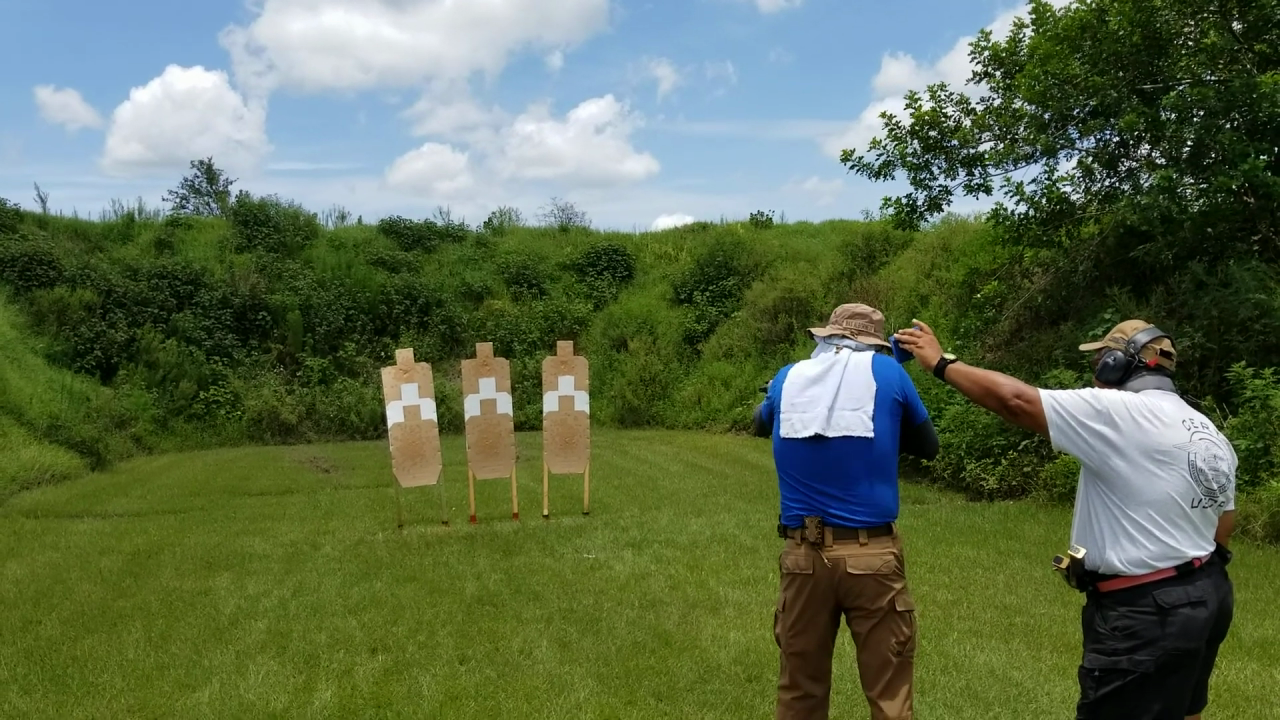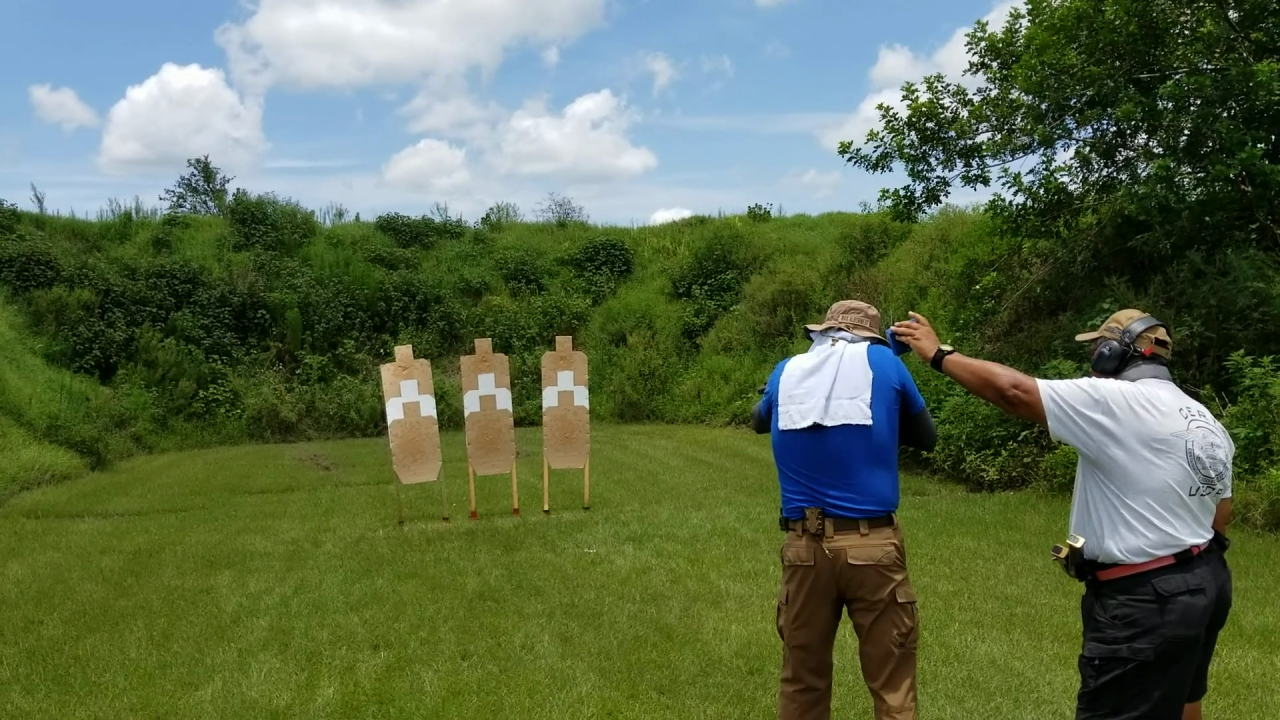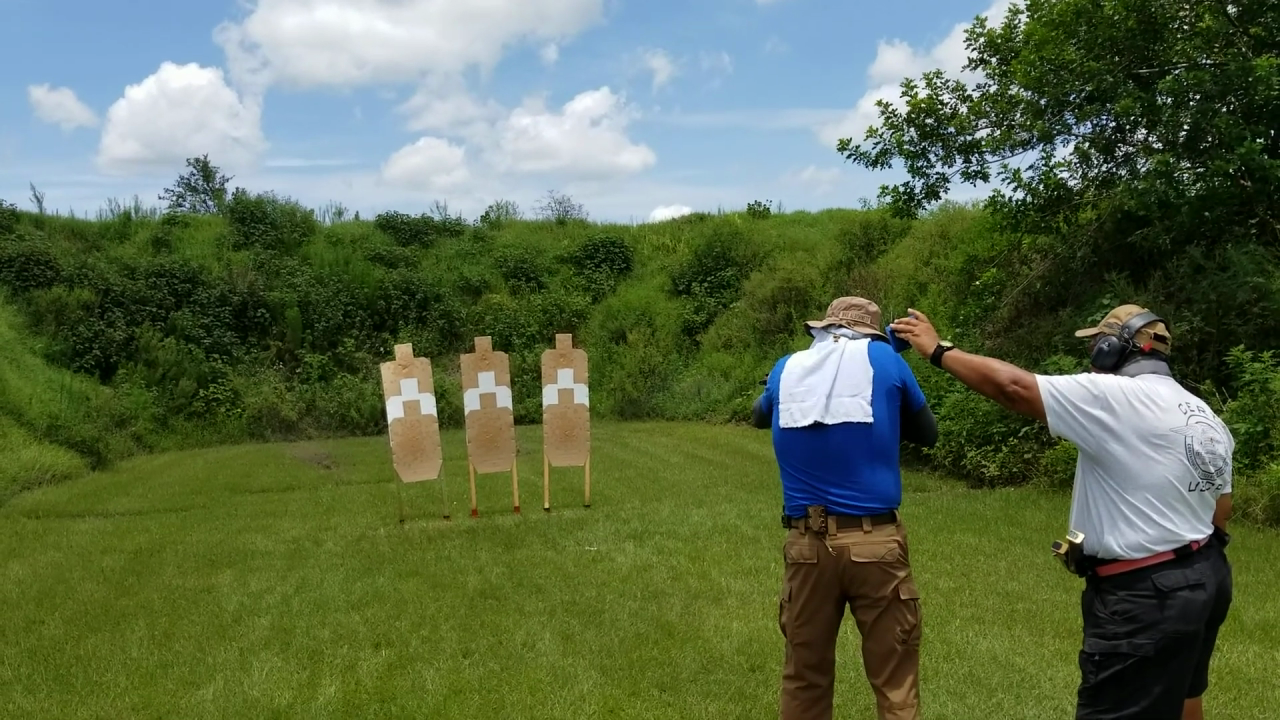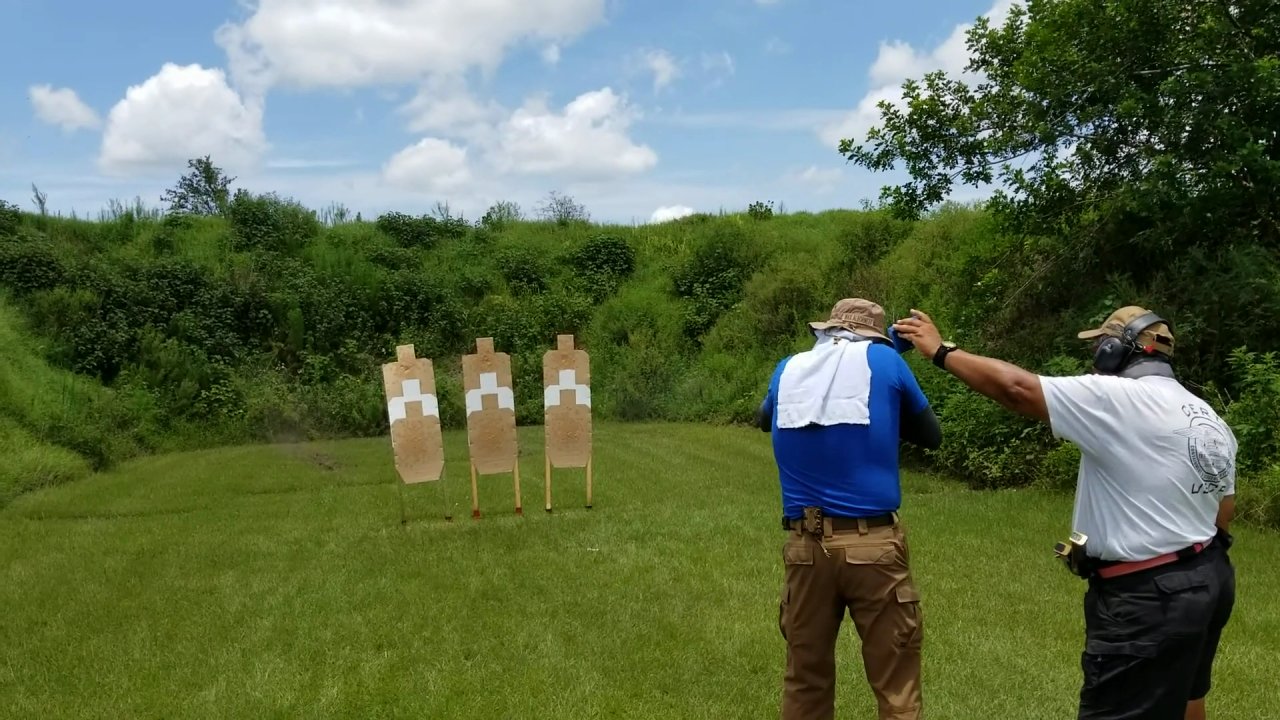
dt=0.4s
person 1, frame 1
left shoulder: (788, 378)
right shoulder: (885, 372)
left elbow: (760, 424)
right elbow: (928, 447)
left hip: (803, 556)
right hip: (872, 556)
person 1, frame 2
left shoulder: (786, 372)
right shoulder: (882, 362)
left elbow: (760, 421)
right elbow: (926, 438)
left hip: (804, 547)
right hip: (873, 546)
left knee: (802, 680)
right knee: (892, 686)
person 1, frame 3
left shoulder: (786, 368)
right shoulder: (882, 358)
left elbow: (760, 416)
right elbow: (927, 433)
left hip: (808, 545)
right hip: (876, 543)
left knee: (804, 676)
right knee: (895, 681)
person 1, frame 4
left shoulder: (788, 370)
right shoulder: (882, 360)
left elbow: (765, 420)
right elbow: (931, 436)
left hip: (805, 546)
right hip: (873, 545)
left knee: (805, 678)
right knee: (896, 685)
person 2, frame 1
left shoulder: (1119, 413)
right shoulder: (1211, 434)
left elbow: (1015, 400)
right elbow: (1222, 527)
left wrist: (941, 362)
left hip: (1145, 612)
right hip: (1205, 595)
person 2, frame 2
left shoulder: (1116, 402)
right shoulder: (1207, 421)
left elbow: (1012, 390)
right elbow: (1220, 515)
left wrist: (939, 353)
left hip: (1145, 601)
right hip: (1204, 583)
person 2, frame 3
left shoulder: (1115, 398)
right shoulder: (1206, 416)
left elbow: (1012, 386)
right elbow: (1220, 510)
left wrist: (938, 349)
left hip: (1145, 596)
right hip: (1204, 578)
person 2, frame 4
left shoulder: (1119, 399)
right shoulder: (1210, 418)
left elbow: (1015, 388)
right elbow: (1223, 512)
left wrist: (941, 351)
left hip: (1148, 597)
right hip: (1208, 580)
